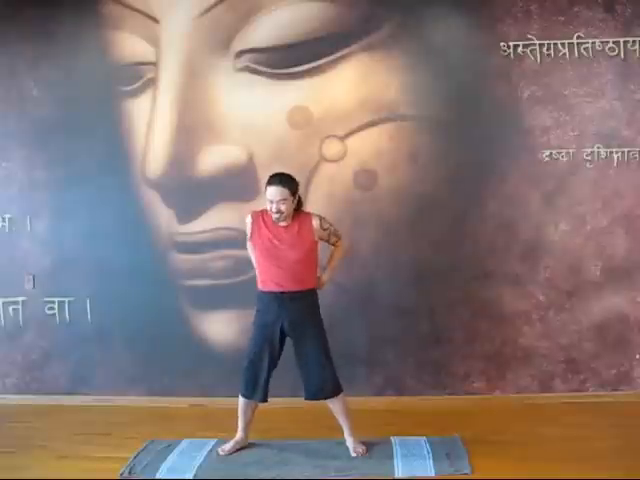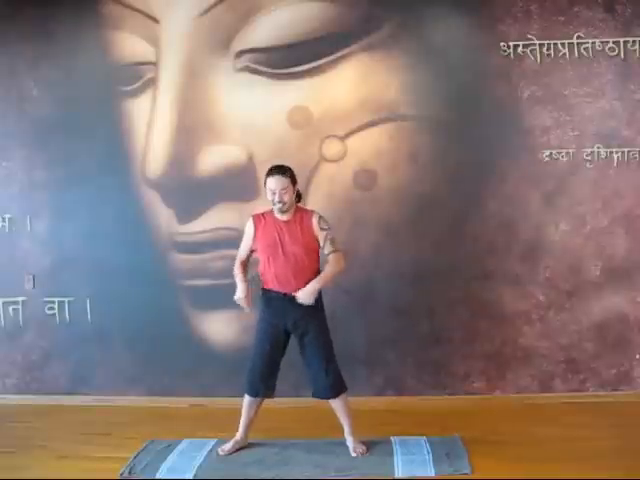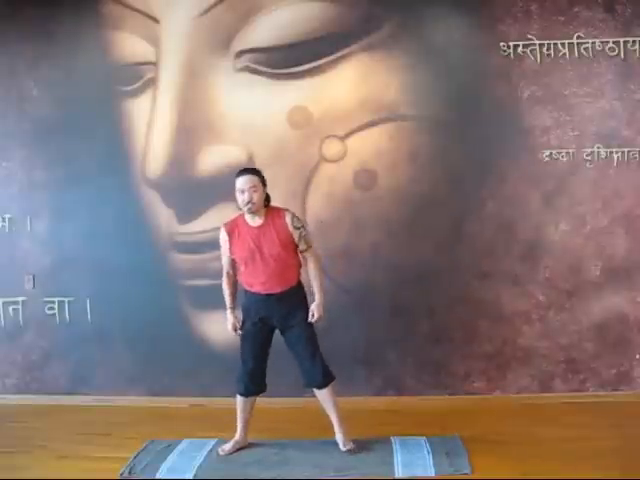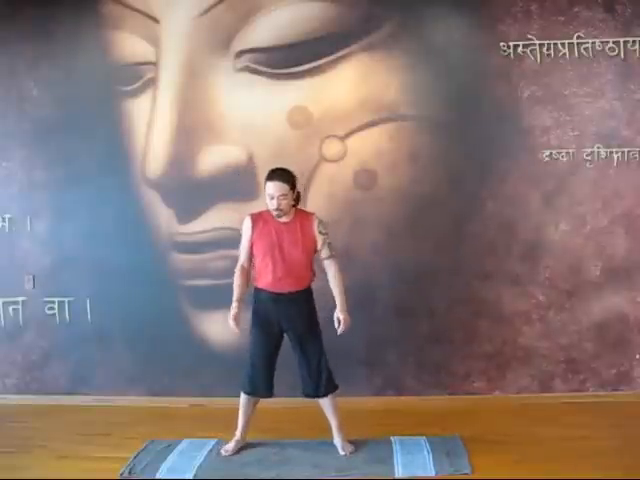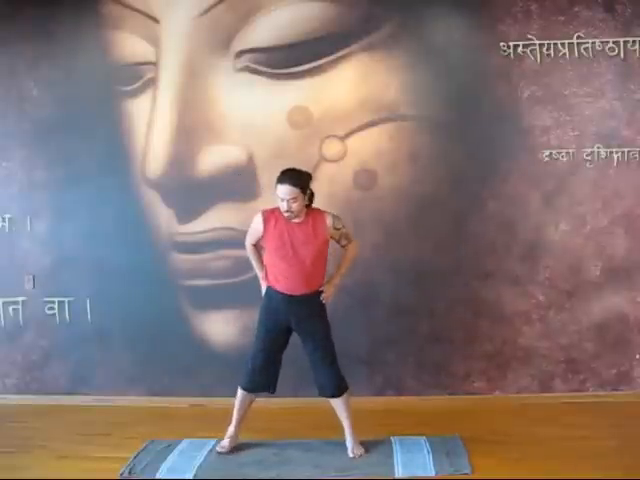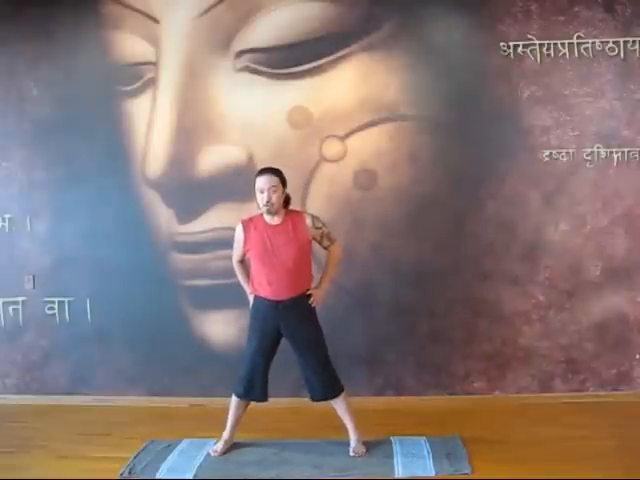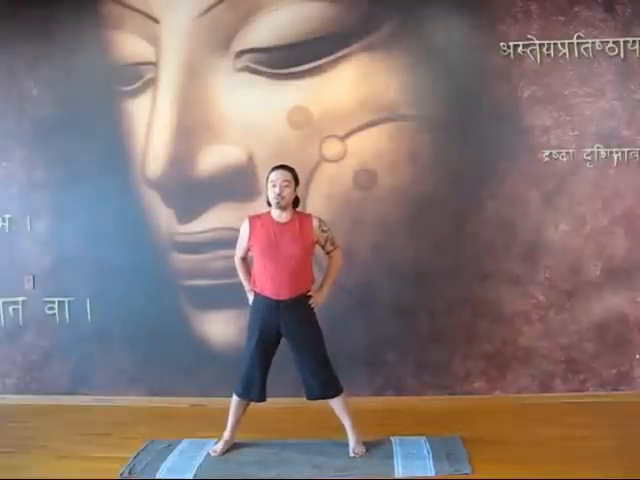
dt=0.7s
person 1, frame 1
left shoulder: (313, 223)
right shoulder: (253, 220)
left elbow: (340, 243)
left wrist: (325, 276)
left hip: (304, 305)
right hip: (268, 305)
left knee: (323, 373)
right knee: (253, 372)
left ankle: (349, 435)
right ankle: (241, 435)
person 1, frame 2
left shoulder: (313, 220)
right shoulder: (256, 223)
left elbow: (336, 259)
right elbow: (240, 260)
left wrist: (315, 285)
right wrist: (241, 284)
left hip: (307, 305)
right hip: (272, 306)
left knee: (326, 372)
right knee: (259, 373)
left ankle: (350, 435)
right ankle: (241, 435)
person 1, frame 3
left shoulder: (287, 219)
right shoulder: (229, 231)
left elbow: (309, 258)
right elbow: (228, 273)
left wrist: (318, 299)
right wrist: (230, 310)
left hip: (292, 301)
right hip: (255, 305)
left knee: (314, 364)
right knee: (249, 370)
left ankle: (339, 431)
right ankle: (241, 435)
person 1, frame 4
left shoulder: (312, 223)
right shoulder: (253, 222)
left elbow: (330, 264)
right elbow: (243, 266)
left wrist: (341, 305)
right wrist: (236, 303)
left hip: (300, 302)
right hip: (266, 303)
left knee: (317, 368)
right knee: (256, 370)
left ankle: (337, 433)
right ankle: (239, 435)
person 1, frame 5
left shoulder: (326, 221)
right shoulder: (264, 219)
left elbow: (351, 246)
right elbow: (250, 245)
left wrist: (334, 282)
right wrist: (263, 278)
left hip: (311, 304)
right hip: (275, 302)
left knee: (328, 369)
right knee: (257, 368)
left ankle: (350, 435)
right ankle: (232, 431)
person 1, frame 6
left shoulder: (306, 222)
right shoulder: (245, 229)
left elbow: (334, 248)
right elbow: (237, 261)
left wrist: (322, 287)
right wrist: (250, 292)
left hip: (300, 307)
right hip: (264, 309)
left knee: (321, 371)
right knee: (250, 373)
left ankle: (354, 433)
right ankle: (227, 436)
person 1, frame 7
left shoulder: (312, 224)
right shoulder: (251, 225)
left elbow: (336, 255)
right elbow: (239, 258)
left wrist: (323, 291)
right wrist: (250, 291)
left hip: (299, 308)
right hip: (264, 308)
left knee: (321, 371)
right knee: (251, 372)
left ankle: (352, 434)
right ankle: (228, 435)
